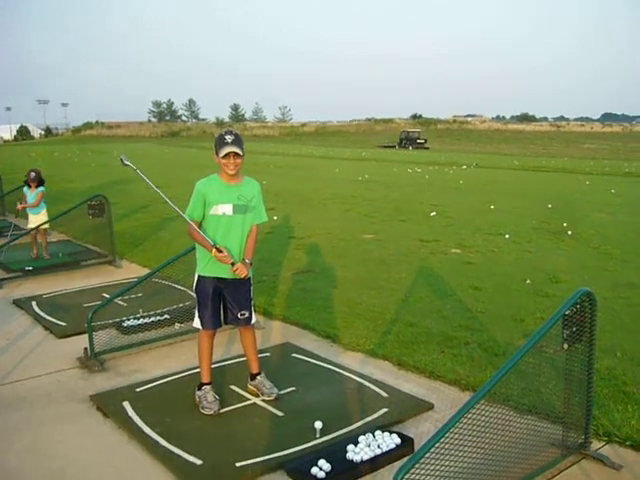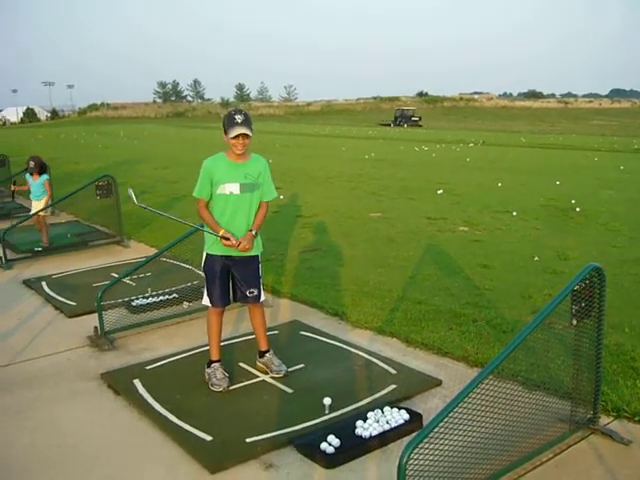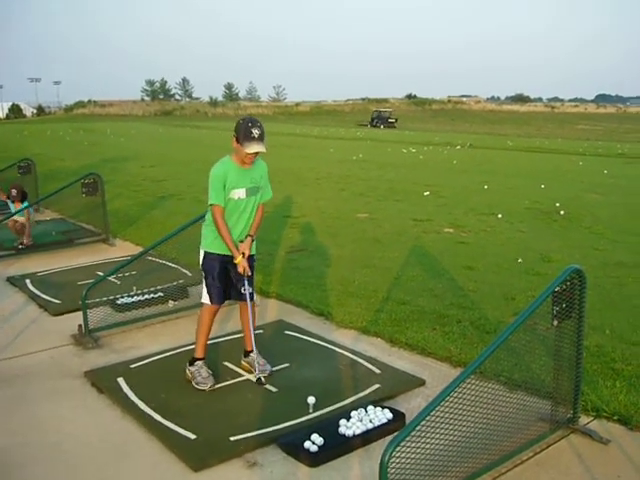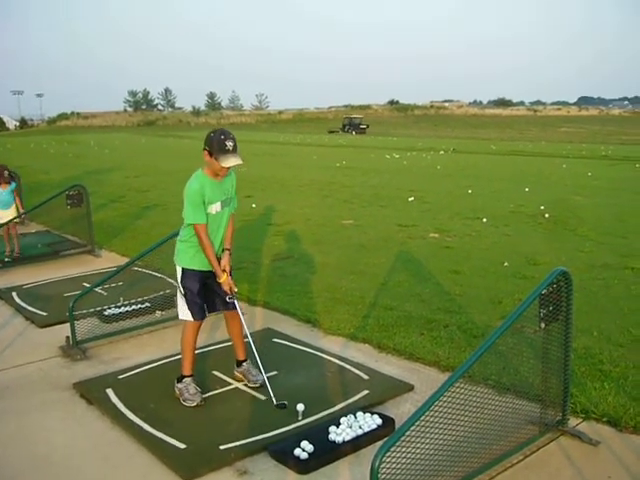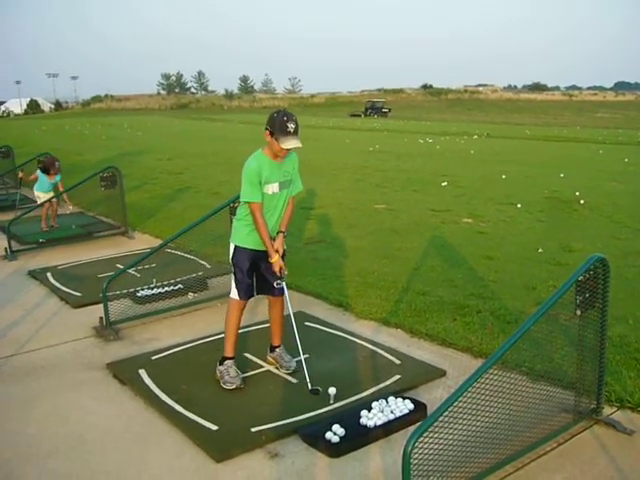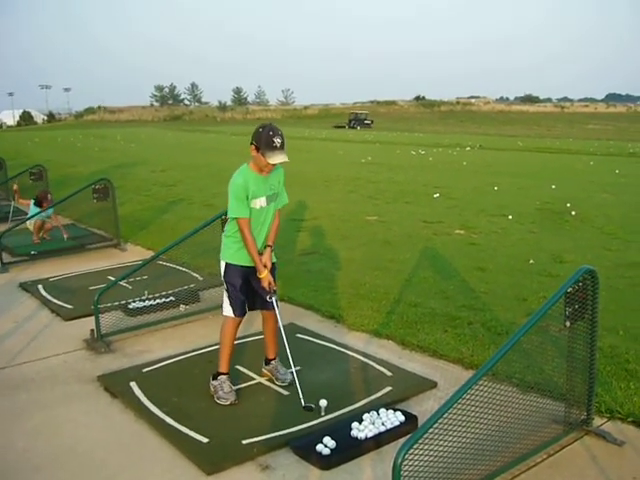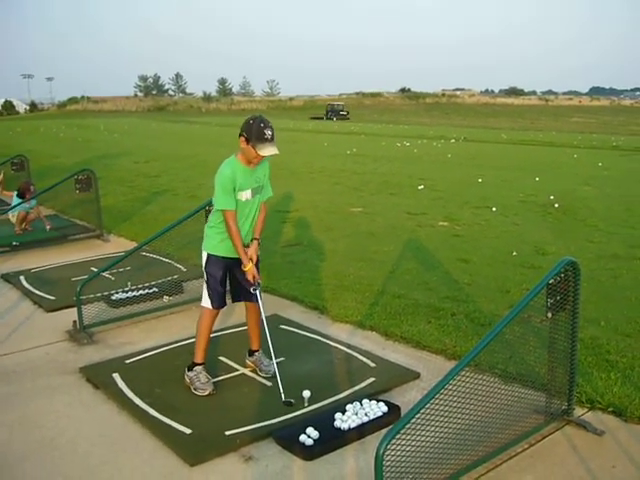
dt=0.7s
person 1, frame 1
left shoulder: (253, 187)
right shoulder: (204, 187)
left elbow: (253, 228)
right elbow: (192, 228)
left wrist: (247, 261)
right wrist: (213, 249)
left hip: (239, 271)
right hip: (209, 271)
left knee: (246, 324)
right knee: (208, 328)
left ankle: (255, 377)
right ankle: (205, 386)
person 1, frame 2
left shoulder: (260, 165)
right shoulder: (211, 166)
left elbow: (264, 205)
right elbow: (201, 207)
left wrist: (252, 234)
right wrist: (222, 232)
left hip: (249, 249)
right hip: (216, 249)
left knee: (255, 301)
right knee: (216, 306)
left ankle: (264, 355)
right ankle: (214, 364)
person 1, frame 3
left shoulder: (261, 168)
right shoulder: (220, 170)
right elbow: (217, 216)
left wrist: (249, 239)
right wrist: (235, 254)
left hip: (245, 247)
right hip: (216, 247)
left knee: (247, 300)
right knee: (212, 303)
left ankle: (249, 355)
right ankle: (197, 362)
person 1, frame 4
left shoulder: (230, 177)
right shoulder: (195, 187)
right elbow: (201, 235)
left wrist: (227, 255)
right wrist: (220, 274)
left hip: (218, 258)
right hip: (193, 262)
left knee: (231, 310)
right knee: (194, 319)
left ankle: (242, 364)
right ankle: (185, 380)
person 1, frame 5
left shoulder: (292, 159)
right shoulder: (254, 166)
right elbow: (257, 214)
left wrist: (281, 236)
right wrist: (272, 253)
left hip: (274, 240)
right hip: (247, 241)
left knee: (277, 294)
right knee: (240, 298)
left ankle: (276, 349)
right ankle: (226, 361)
person 1, frame 6
left shoulder: (278, 173)
right shoulder: (240, 181)
right elbow: (244, 229)
left wrist: (269, 251)
right wrist: (260, 268)
left hip: (264, 255)
right hip: (237, 258)
left knee: (270, 309)
right knee: (234, 315)
left ankle: (271, 362)
right ankle: (221, 377)
person 1, frame 7
left shoulder: (263, 165)
right shoulder: (227, 173)
right elbow: (230, 222)
left wrist: (255, 243)
right wrist: (245, 262)
left hip: (247, 247)
right hip: (219, 249)
left knee: (253, 300)
right knee: (212, 306)
left ankle: (254, 354)
right ankle: (196, 368)
